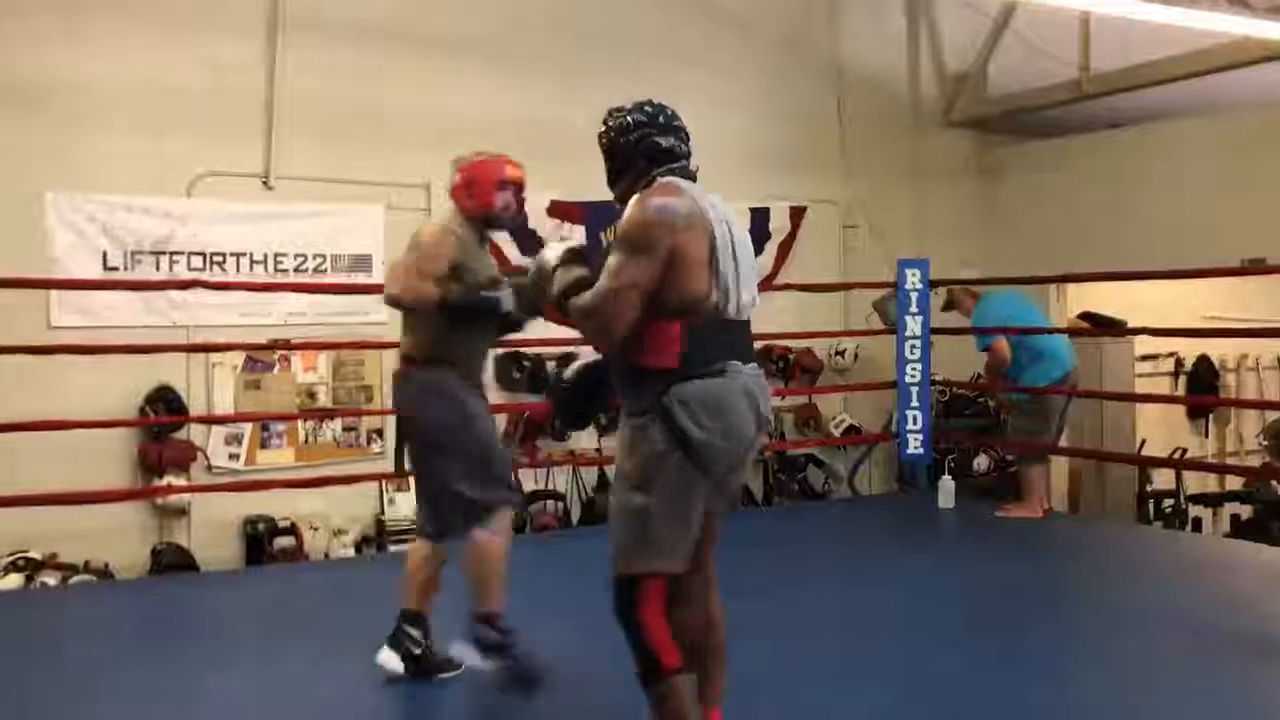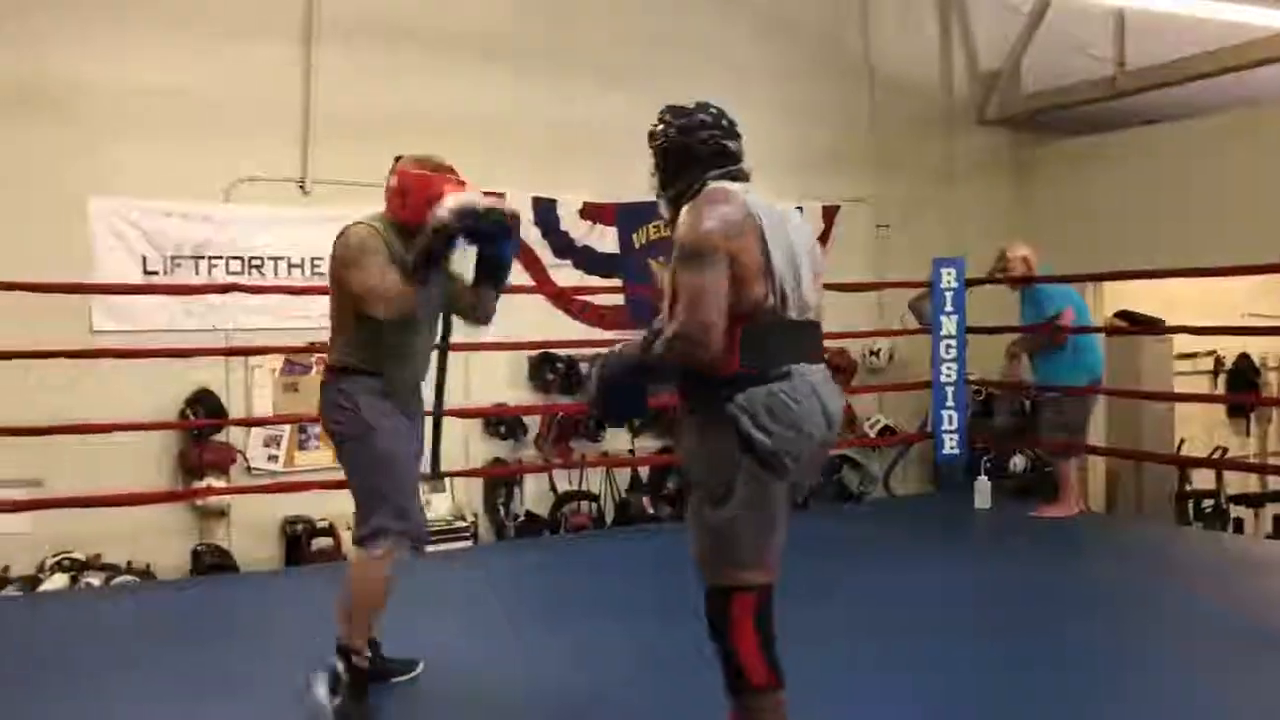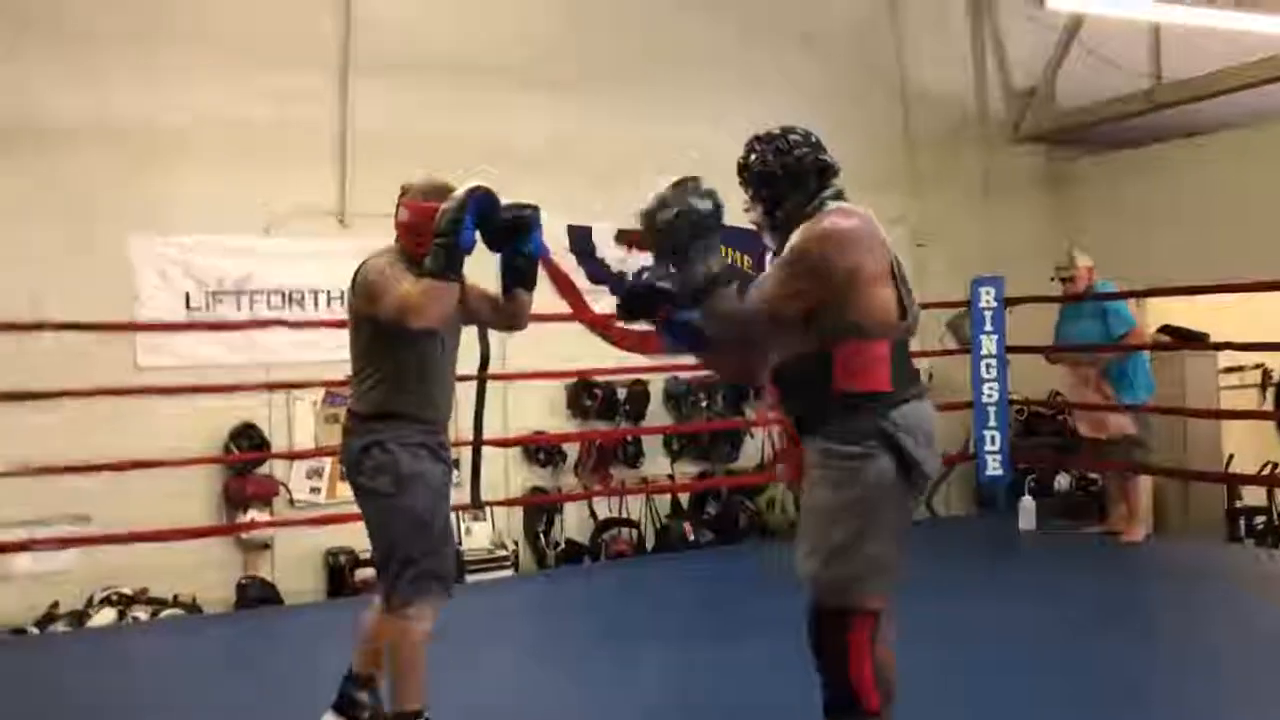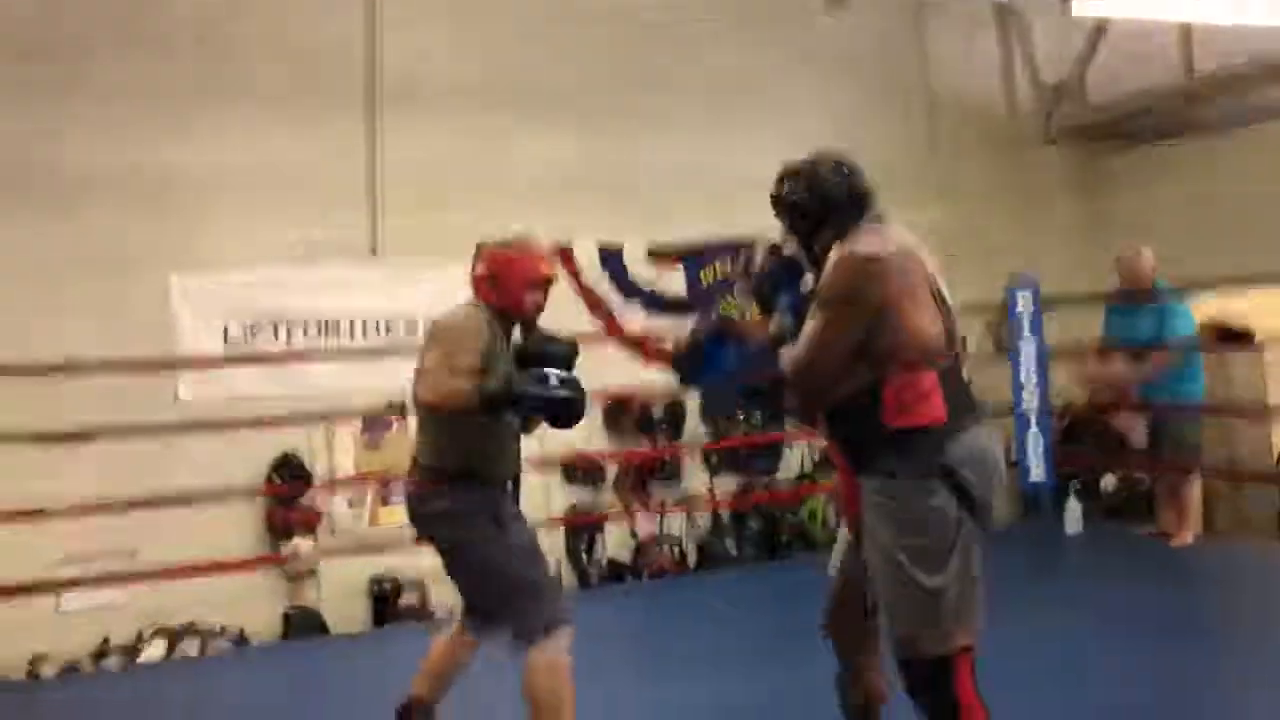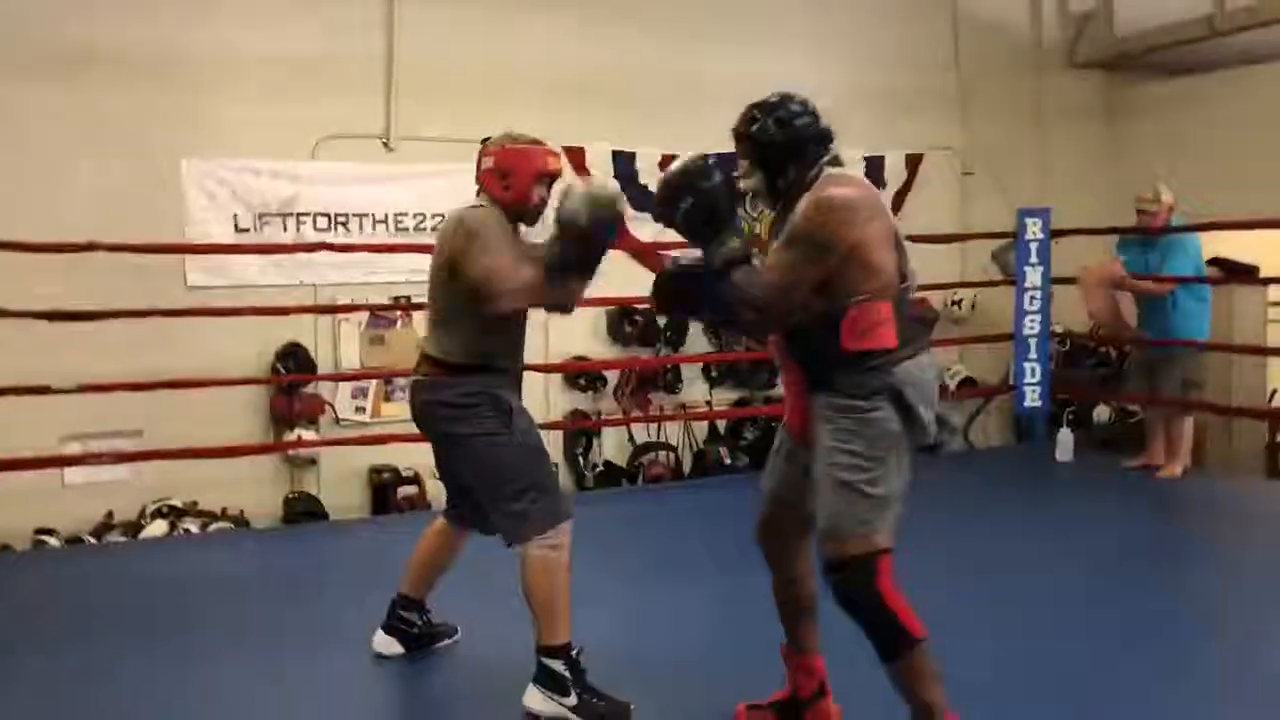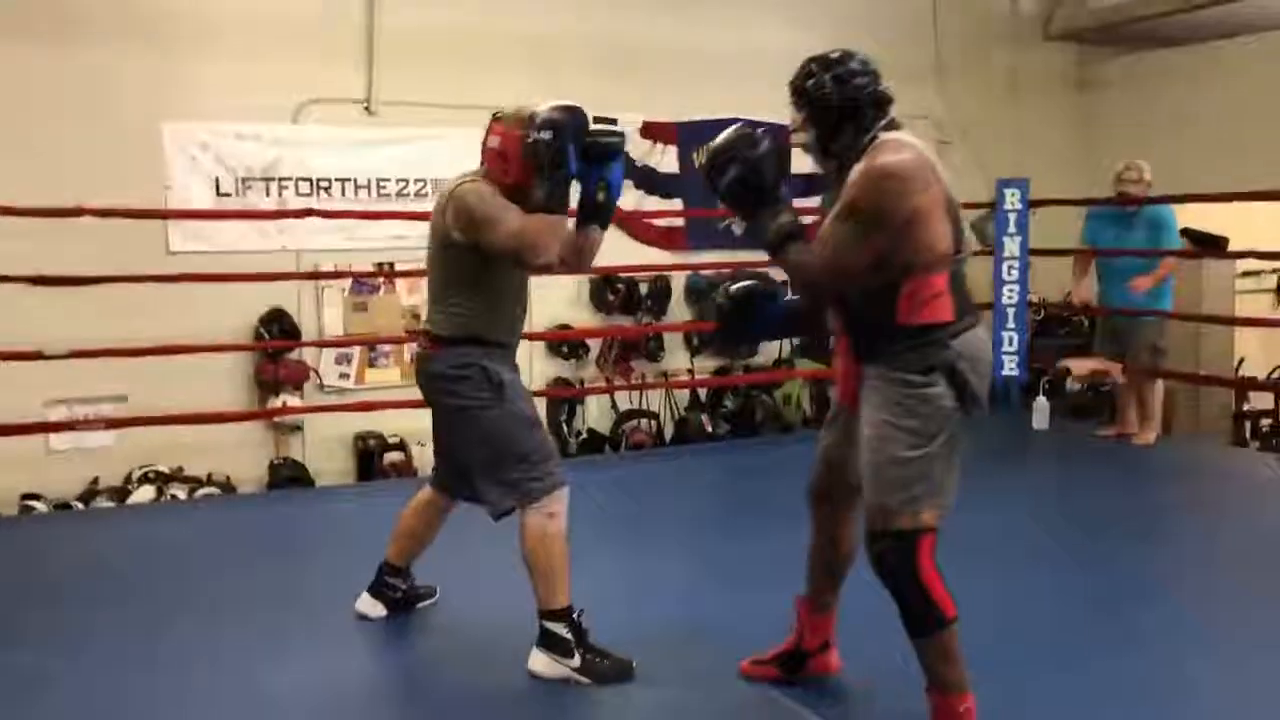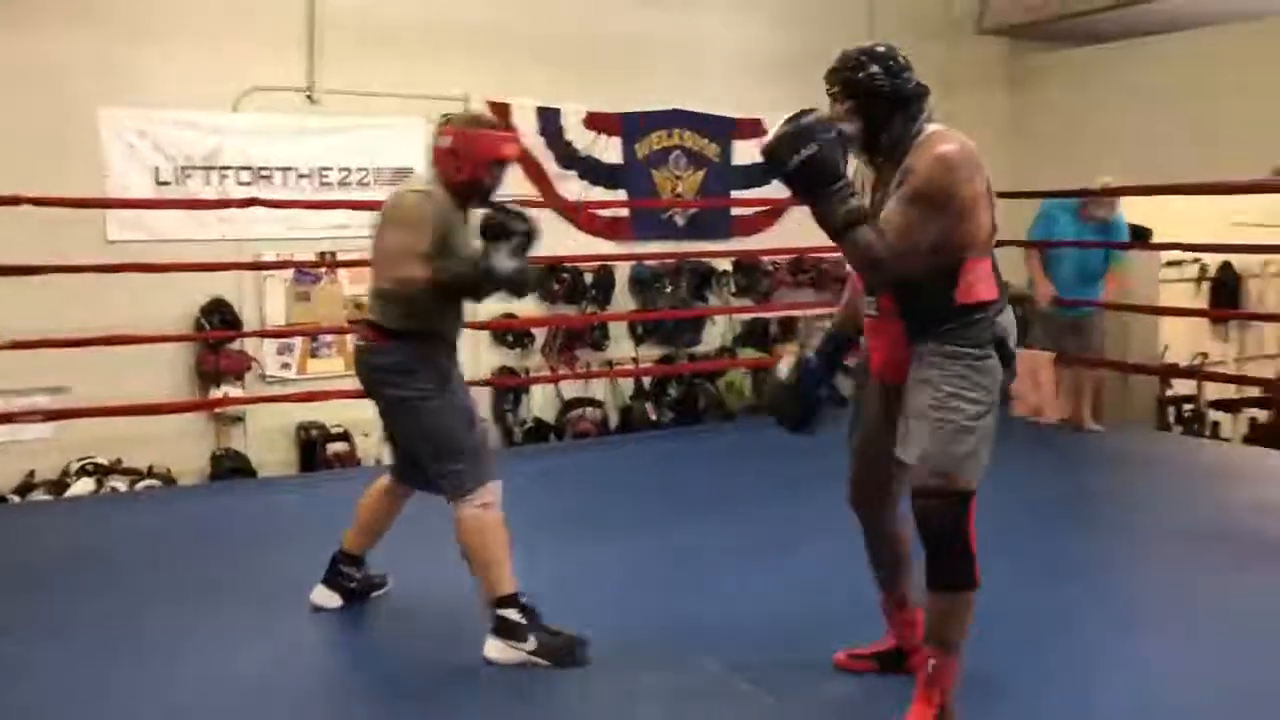
dt=0.5s
person 1, frame 1
left shoulder: (657, 205)
right shoulder: (710, 209)
left elbow: (608, 321)
left wrist: (563, 279)
right wrist: (604, 366)
left hip: (683, 411)
right hip: (729, 398)
left knee: (643, 594)
right knee: (693, 575)
person 1, frame 2
left shoulder: (708, 212)
right shoulder: (780, 215)
left elbow: (701, 338)
left wrist: (636, 363)
right wrist: (668, 335)
left hip: (748, 415)
right hip: (801, 399)
left knee: (736, 605)
right knee: (746, 587)
person 1, frame 3
left shoulder: (830, 232)
right shoulder: (825, 237)
left elbow: (743, 333)
right elbow: (760, 356)
left wrist: (694, 260)
right wrist: (678, 314)
left hip: (868, 442)
right hip: (854, 440)
left knee: (839, 627)
right knee: (855, 617)
person 1, frame 4
left shoulder: (860, 258)
right shoulder: (876, 255)
left elbow: (808, 384)
right elbow: (829, 389)
right wrist: (767, 356)
left hip: (924, 474)
right hip: (898, 472)
left knee: (932, 665)
right knee: (846, 627)
person 1, frame 5
left shoulder: (832, 202)
right shoulder: (816, 201)
left elbow: (766, 301)
right elbow: (786, 311)
left wrist: (715, 234)
right wrist: (706, 301)
left hip: (870, 397)
right hip: (832, 395)
left knee: (856, 569)
right knee: (778, 535)
person 1, frame 6
left shoulder: (886, 170)
right shoulder: (868, 166)
left elbow: (822, 278)
left wrist: (765, 206)
right wrist: (780, 312)
left hip: (921, 369)
right hip: (885, 364)
left knee: (897, 545)
right knee: (829, 496)
right ankle: (811, 645)
person 1, frame 7
left shoulder: (941, 158)
right shoulder: (885, 166)
left elbow: (887, 263)
left wrist: (827, 191)
right wrist: (818, 356)
left hip: (956, 349)
right hip: (895, 350)
left knee: (940, 504)
right knee: (869, 493)
right ankle: (909, 637)
person 2, frame 1
left shoulder: (476, 247)
right shoulder: (443, 236)
right elbow: (400, 289)
left wrist: (508, 306)
right wrist: (476, 303)
left hip: (447, 388)
right hip: (438, 388)
left knee: (444, 519)
right knee: (494, 503)
left ankle: (408, 641)
right ankle: (491, 631)
person 2, frame 2
left shoulder: (429, 251)
right shoulder: (363, 239)
left elbow: (478, 312)
right elbow: (385, 303)
left wrist: (495, 257)
right wrist: (433, 248)
left hip: (404, 398)
right hip: (361, 394)
left knee: (394, 529)
right knee: (389, 527)
left ankle: (361, 651)
right ankle: (345, 666)
person 2, frame 3
left shoulder: (445, 280)
right shoulder: (381, 271)
left elbow: (512, 318)
right elbow: (423, 315)
left wrist: (520, 257)
right wrist: (450, 248)
left hip: (422, 445)
right hip: (387, 445)
left knee: (408, 586)
right knee: (422, 589)
person 2, frame 4
left shoulder: (496, 336)
right shoulder: (466, 326)
left elbow: (517, 418)
right elbow: (434, 391)
left wrist: (543, 377)
right wrist: (516, 391)
left hip: (472, 494)
right hip: (460, 498)
left knee: (485, 614)
right knee: (548, 627)
person 2, frame 5
left shoulder: (500, 228)
right shoulder: (478, 221)
left elbow: (559, 296)
right elbow: (506, 296)
left wrist: (581, 245)
right wrist: (566, 247)
left hip: (448, 389)
right hip: (470, 395)
left knee: (464, 513)
right knee: (548, 526)
left ankle: (403, 622)
person 2, frame 6
left shoulder: (507, 202)
right shoulder: (470, 196)
left elbow: (575, 257)
right elbow: (541, 253)
left wrist: (600, 186)
right wrist: (554, 174)
left hip: (465, 362)
right hip: (469, 365)
left knee: (450, 485)
right knee: (545, 494)
left ankle: (387, 587)
right ankle: (559, 641)
person 2, frame 7
left shoulder: (455, 208)
right shoulder: (418, 202)
left elbow: (449, 280)
right elbow: (391, 276)
left wrist: (502, 256)
right wrist: (476, 277)
left hip: (416, 355)
right hip: (405, 358)
left knee: (413, 474)
right knee: (474, 486)
left ankle: (340, 576)
right ankle: (514, 624)
person 3, frame 1
left shoulder: (983, 312)
right shoulder: (1005, 296)
left elbow: (1002, 354)
left wrist: (992, 376)
right wrist: (997, 376)
left hip: (1041, 375)
right hip: (1061, 366)
left knee: (1028, 441)
right knee: (1040, 440)
left ankle: (1032, 505)
right ankle: (1040, 499)
person 3, frame 2
left shoulder: (1044, 288)
right shoulder: (1032, 291)
left elbow: (1064, 327)
right elbow: (1040, 332)
left wrist: (1023, 344)
right wrist: (1019, 348)
left hip: (1073, 374)
right hip: (1061, 374)
left knee: (1059, 439)
right knee: (1061, 439)
left ankle: (1067, 502)
right ankle: (1073, 499)
person 3, frame 3
left shoulder: (1109, 301)
right shoulder: (1067, 309)
left elbow: (1138, 338)
right elbow: (1061, 348)
left wrist: (1098, 362)
right wrist: (1056, 355)
left hip: (1126, 390)
right hip: (1093, 392)
left knee: (1126, 458)
right knee: (1105, 457)
left ankle: (1137, 521)
right ankle: (1116, 518)
person 3, frame 4
left shoulder: (1169, 301)
right shoulder: (1117, 303)
left elbow: (1174, 351)
right elbow: (1110, 345)
left wrist: (1132, 373)
right wrist: (1095, 367)
left hip: (1178, 391)
right hip: (1144, 393)
left knee: (1180, 460)
right knee: (1156, 459)
left ankle: (1188, 525)
right ankle: (1166, 520)
person 3, frame 5
left shoulder: (1183, 240)
right shoulder: (1130, 240)
left elbow: (1164, 285)
right elbow: (1114, 275)
left wrist: (1127, 283)
left hip: (1182, 331)
right hip: (1149, 328)
left knee: (1176, 398)
right knee: (1148, 395)
left ankle: (1178, 459)
right ankle: (1154, 453)
person 3, frame 6
left shoulder: (1160, 214)
right shoulder: (1099, 213)
left elbow: (1171, 259)
right elbow: (1085, 251)
left wrist: (1150, 279)
right wrist: (1079, 281)
left hip: (1148, 306)
right hip: (1111, 303)
left knee: (1145, 367)
right knee: (1118, 365)
left ankle: (1150, 426)
right ankle: (1127, 421)
person 3, frame 7
left shoulder: (1115, 223)
right shoulder: (1054, 209)
left elbow: (1116, 264)
right elbow: (1033, 250)
left wrist: (1107, 294)
right wrist: (1041, 283)
left hip: (1088, 304)
right hip: (1050, 297)
left knee: (1089, 359)
right knee: (1052, 357)
left ankle: (1084, 415)
right ankle: (1059, 408)
